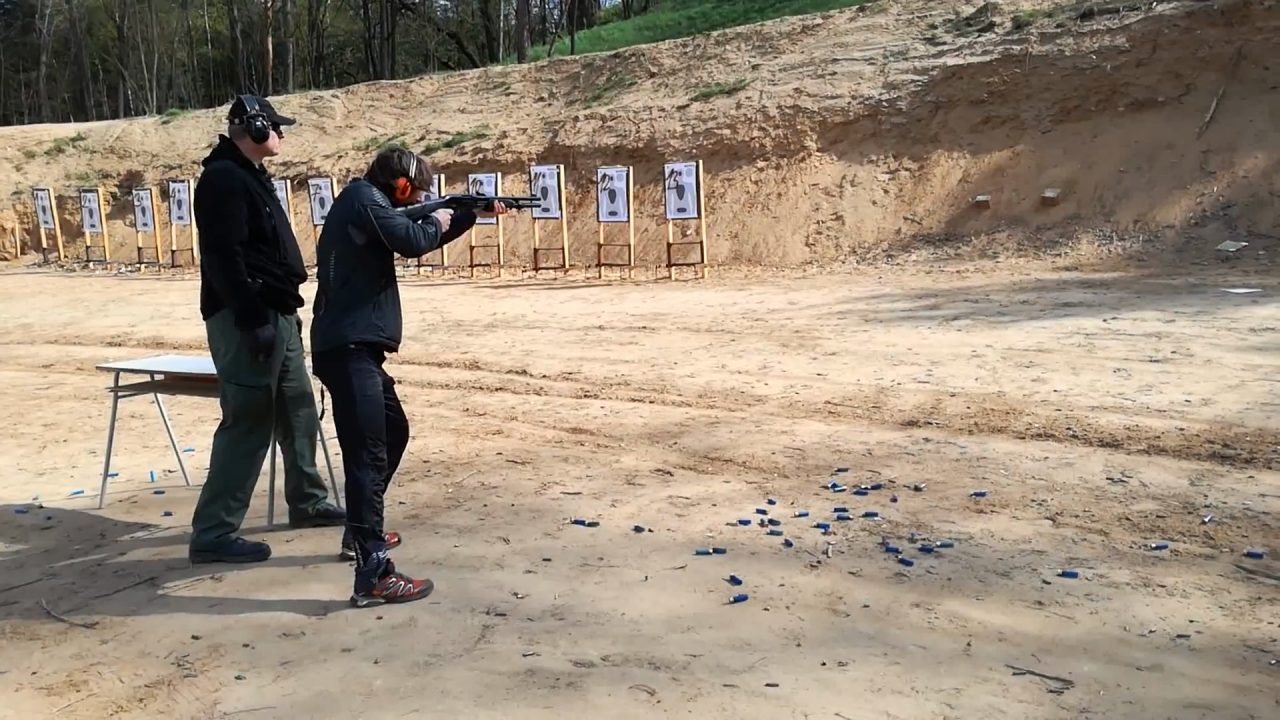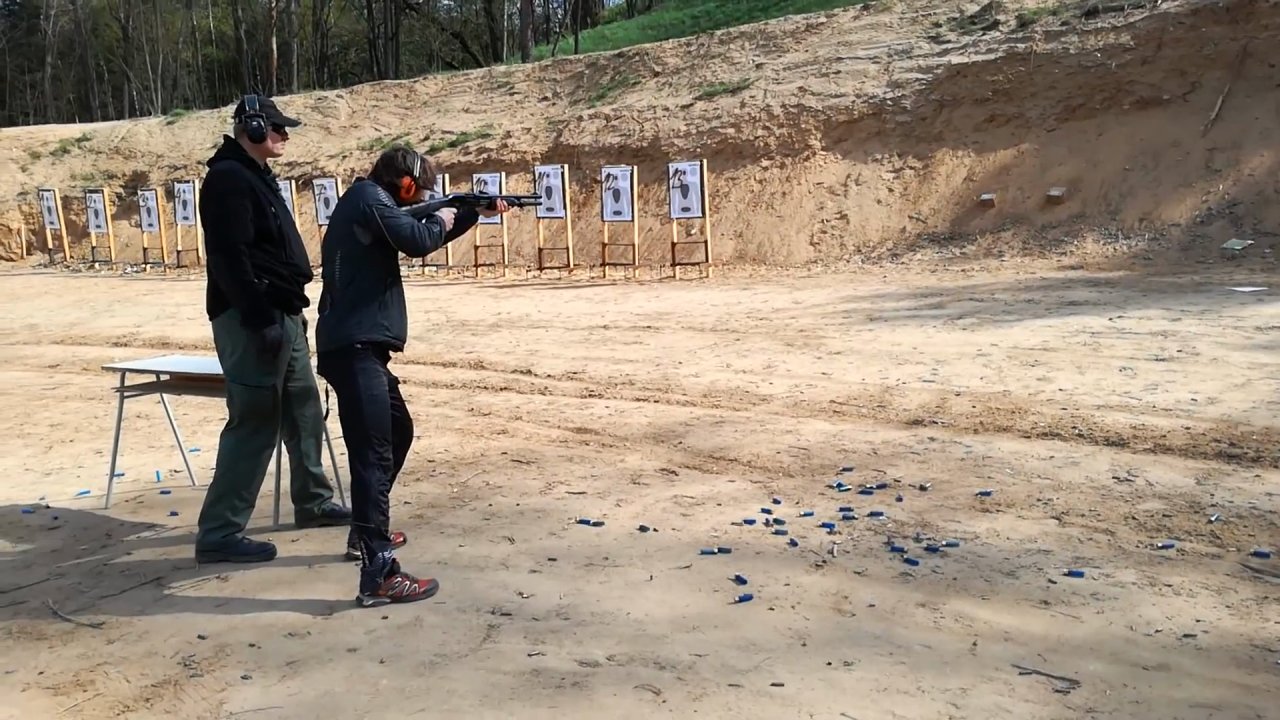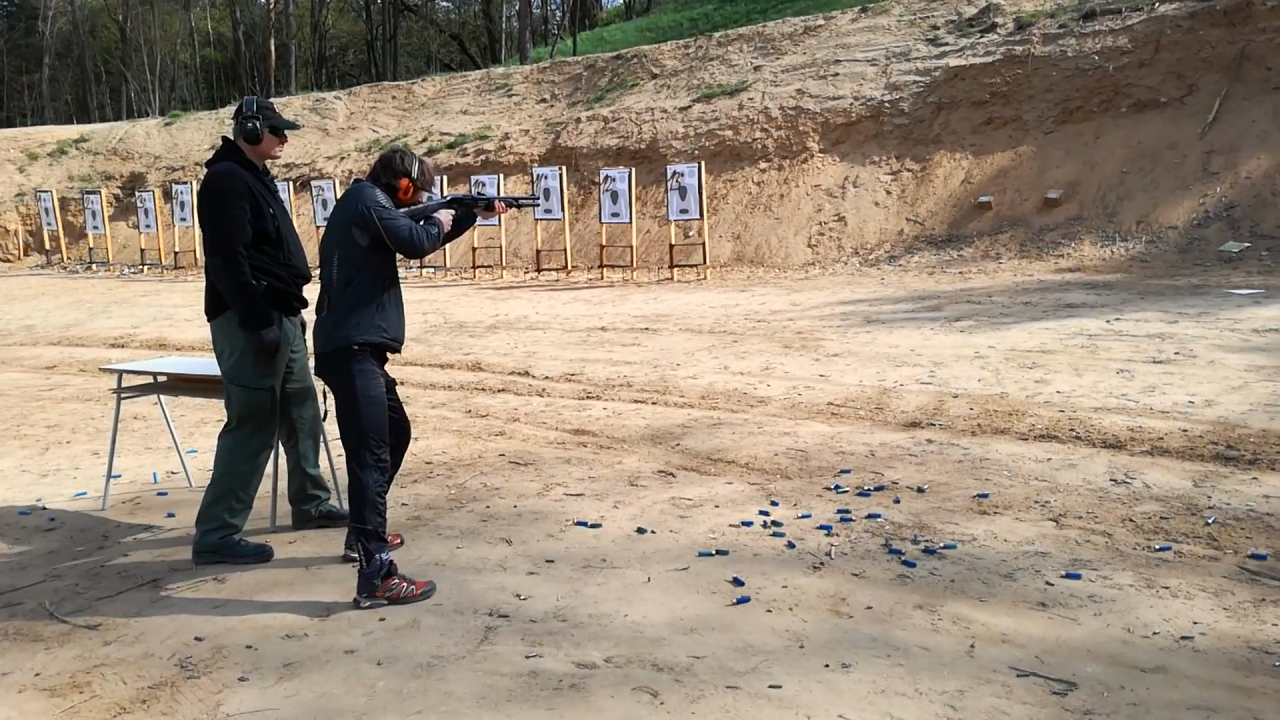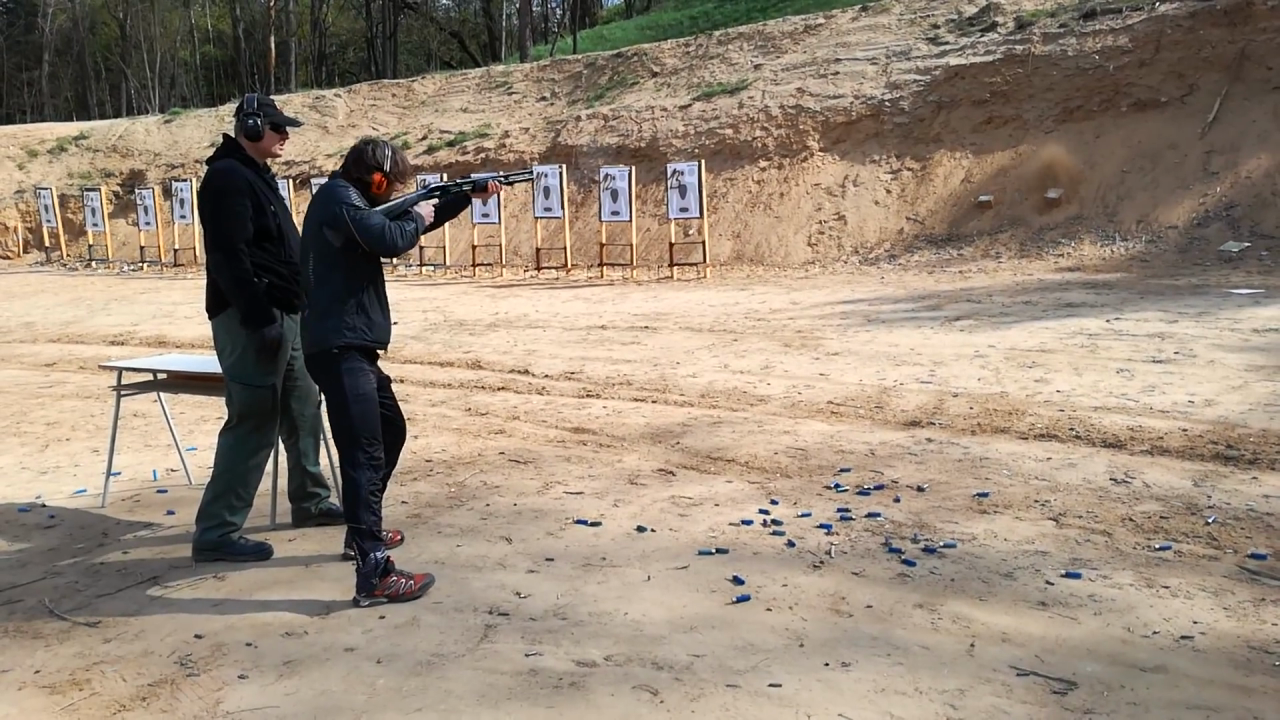
dt=0.4s
person 1, frame 1
left shoulder: (251, 175)
right shoulder: (223, 178)
right elbow: (223, 259)
left wrist: (282, 311)
right wrist: (253, 321)
left hip: (276, 315)
right hip: (247, 320)
left knee: (298, 412)
right knee: (248, 423)
left ankle: (307, 502)
right ankle: (213, 533)
person 1, frame 2
left shoulder: (256, 176)
right shoulder: (228, 178)
right elbow: (229, 259)
left wrist: (289, 311)
right wrist: (260, 320)
left hip: (281, 314)
right hip: (252, 320)
left knee: (303, 412)
right knee: (254, 423)
left ankle: (313, 502)
right ankle: (219, 533)
person 1, frame 3
left shoulder: (255, 177)
right shoulder: (226, 180)
right elbow: (227, 260)
left wrist: (288, 312)
right wrist: (257, 322)
left hip: (280, 315)
right hip: (250, 321)
left knee: (302, 414)
right knee: (252, 425)
left ankle: (310, 503)
right ankle: (215, 534)
person 1, frame 4
left shoulder: (257, 174)
right shoulder: (227, 177)
right elbow: (230, 258)
left wrist: (288, 310)
right wrist: (259, 319)
left hip: (281, 313)
right hip: (252, 319)
left knee: (302, 411)
right knee: (254, 422)
left ankle: (310, 502)
right ankle: (216, 531)
person 2, frame 1
left shoulder: (369, 203)
right shoulder: (363, 197)
left elbow: (411, 235)
right elbow: (412, 241)
left wrist: (473, 214)
right wrist: (436, 221)
left hip: (358, 344)
right hip: (348, 348)
left knee: (393, 433)
right knee: (368, 454)
left ankle: (361, 533)
right ankle: (373, 576)
person 2, frame 2
left shoulder: (371, 202)
right shoulder: (368, 197)
left elbow: (413, 233)
right elbow: (417, 240)
left wrist: (475, 213)
right wrist: (440, 219)
left hip: (362, 344)
right hip: (354, 347)
left knee: (398, 433)
right knee: (374, 454)
left ankle: (368, 531)
right ankle: (379, 575)
person 2, frame 3
left shoulder: (369, 204)
right shoulder: (367, 198)
left elbow: (413, 235)
right elbow: (416, 242)
left wrist: (474, 214)
right wrist: (439, 222)
left hip: (359, 345)
right hip: (352, 349)
left knee: (395, 436)
right knee: (371, 455)
left ankle: (366, 532)
right ankle: (376, 577)
person 2, frame 4
left shoulder: (351, 200)
right shoulder: (339, 197)
left elbow: (404, 225)
right elbow: (390, 241)
left wrist: (467, 196)
right wrist: (416, 217)
left hip: (352, 344)
right hip: (339, 348)
left knee: (390, 432)
right knee: (364, 454)
left ankle: (363, 531)
right ankle: (374, 574)
